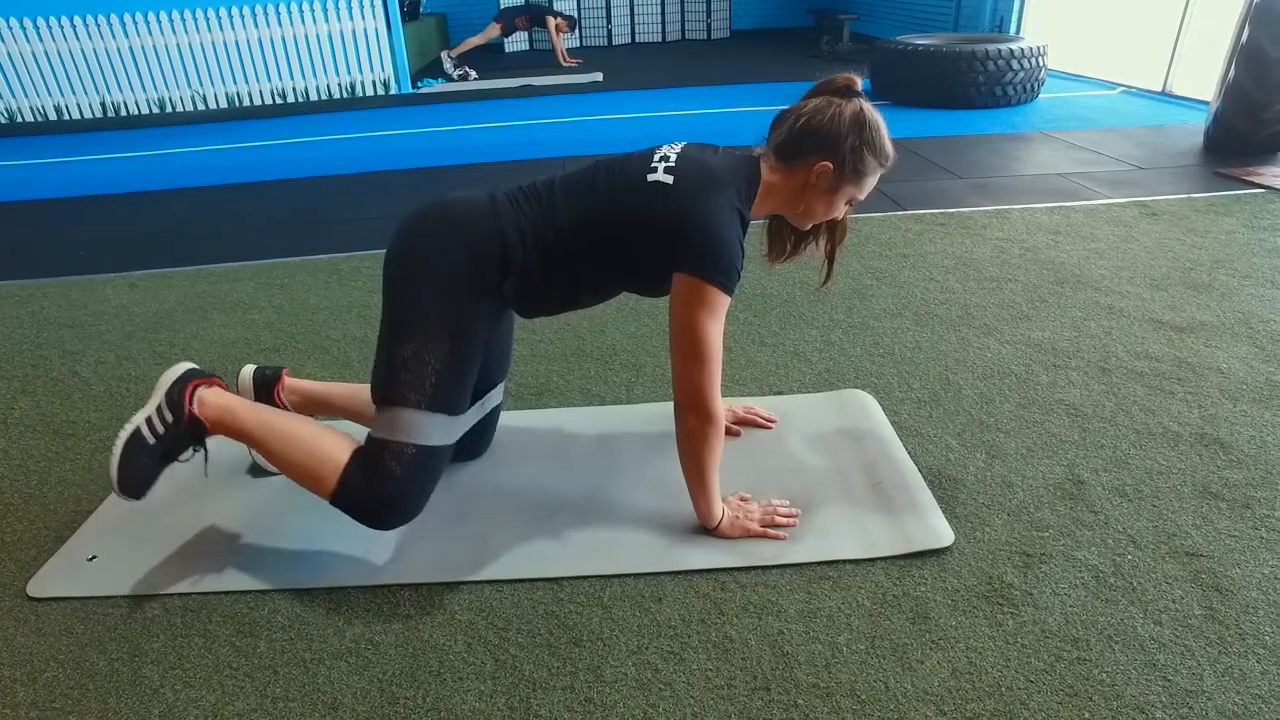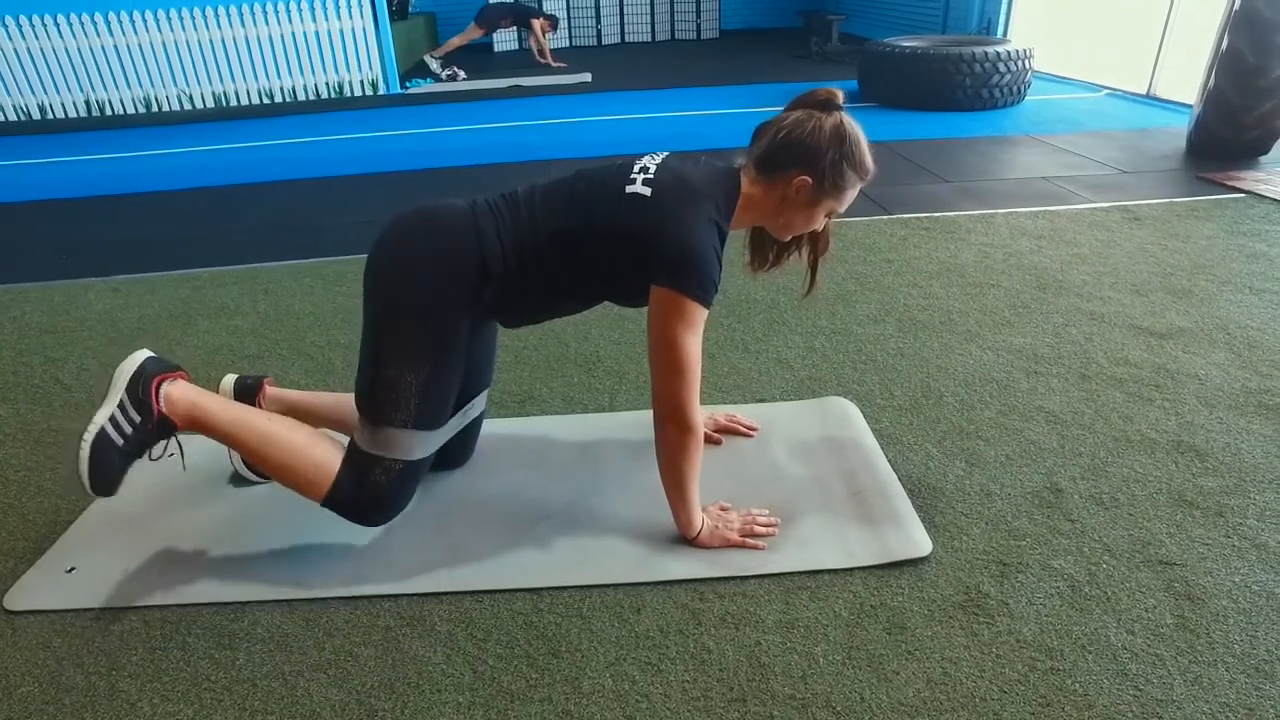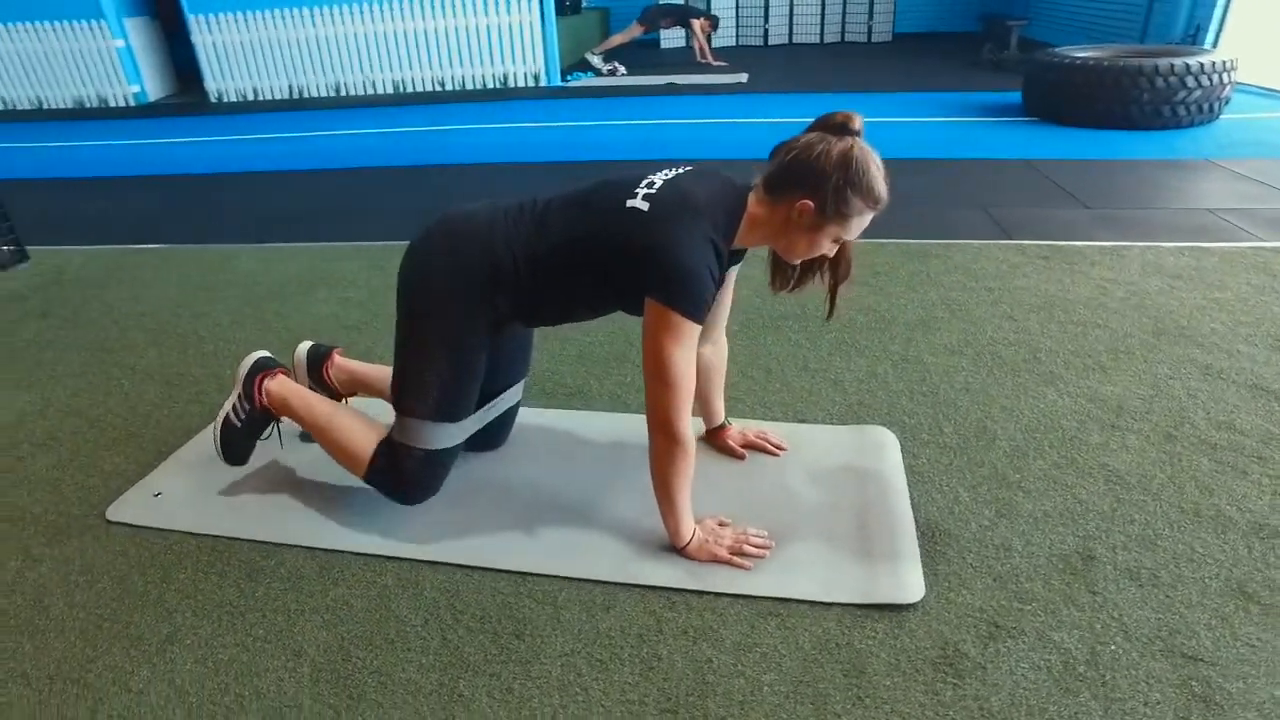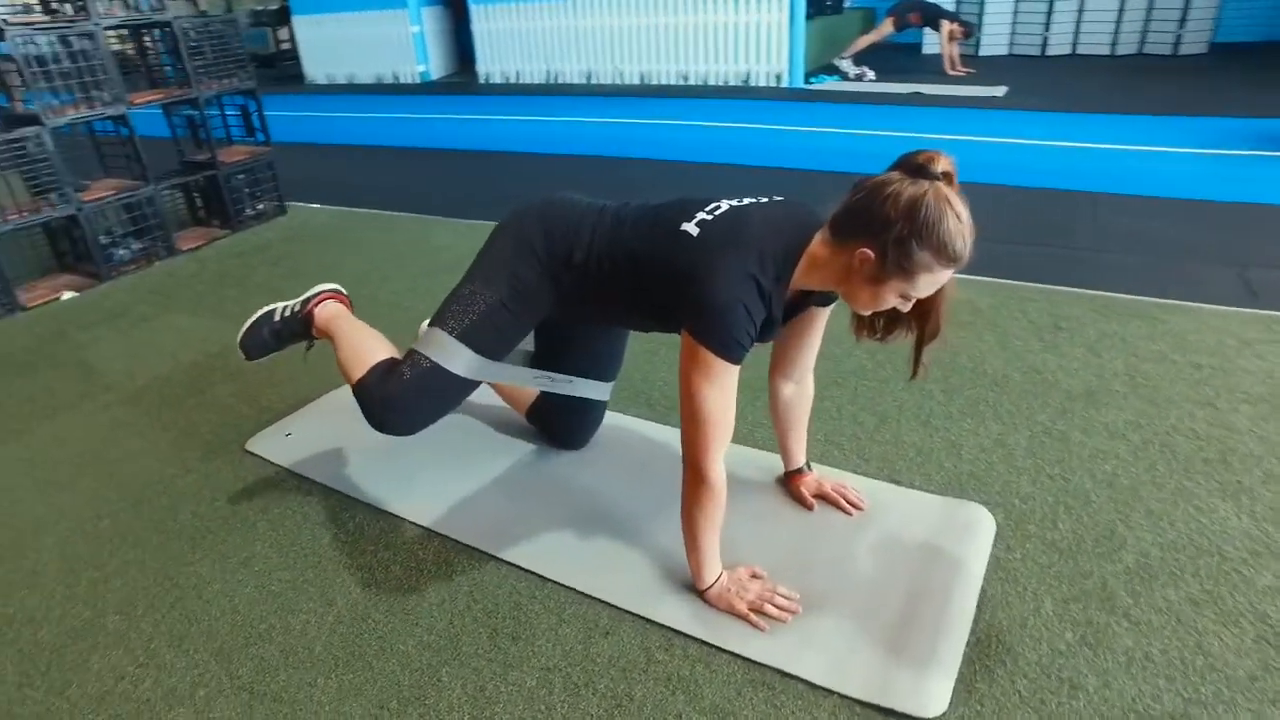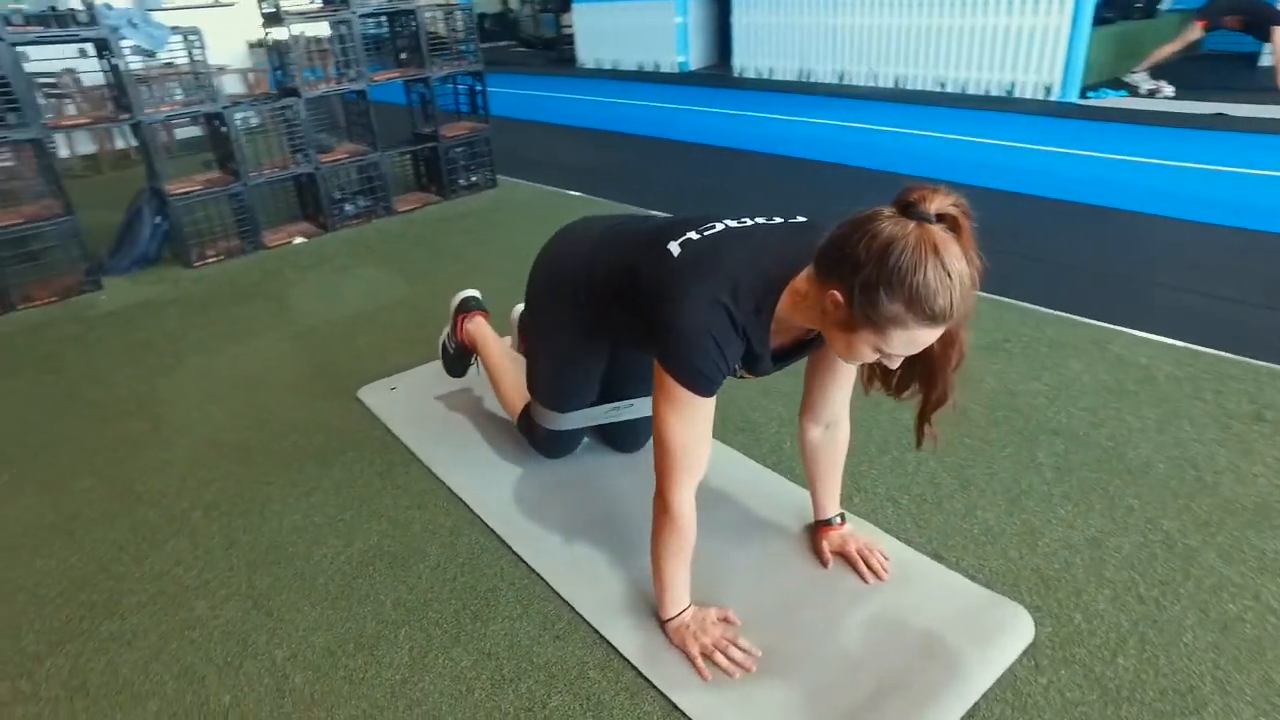
dt=1s
person 1, frame 1
left shoulder: (725, 171)
right shoulder: (713, 224)
right elbow: (694, 401)
left wrist: (712, 408)
right wrist: (713, 513)
left hip: (468, 252)
right hip: (452, 265)
left knee: (466, 437)
right knee: (388, 493)
left ankle: (279, 389)
right ankle: (202, 404)
person 1, frame 2
left shoulder: (705, 183)
right shoulder: (692, 235)
right elbow: (673, 414)
left wrist: (691, 419)
right wrist: (693, 522)
left hip: (447, 260)
right hip: (433, 278)
left knee: (450, 449)
right knee: (371, 492)
left ankle: (259, 397)
right ankle: (168, 396)
person 1, frame 3
left shoulder: (731, 208)
right shoulder: (685, 247)
left elbow: (708, 337)
right elbow: (668, 424)
left wrist: (719, 424)
right wrist: (685, 534)
left hip: (500, 276)
right hip: (458, 273)
left knee: (486, 433)
right knee: (409, 476)
left ankle: (328, 368)
right ankle: (273, 388)
person 1, frame 4
left shoulder: (819, 254)
right shoulder: (731, 285)
left elbow: (791, 377)
right elbow: (704, 460)
left wrist: (796, 469)
right wrist: (710, 580)
left hip: (592, 280)
right hip: (539, 257)
left knee: (568, 431)
right knee: (398, 404)
left ankle: (463, 352)
right ankle: (324, 313)
person 1, frame 5
left shoulder: (846, 274)
right shoulder: (709, 314)
left elbow: (824, 421)
right elbow: (677, 489)
left wrist: (829, 520)
right wrist: (677, 613)
left hip: (634, 280)
right hip: (573, 283)
left knee: (624, 438)
right knee: (554, 438)
left ankle: (538, 336)
right ankle: (472, 324)
